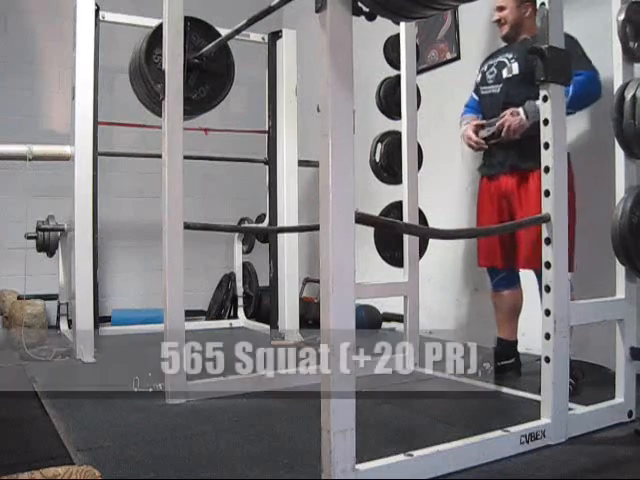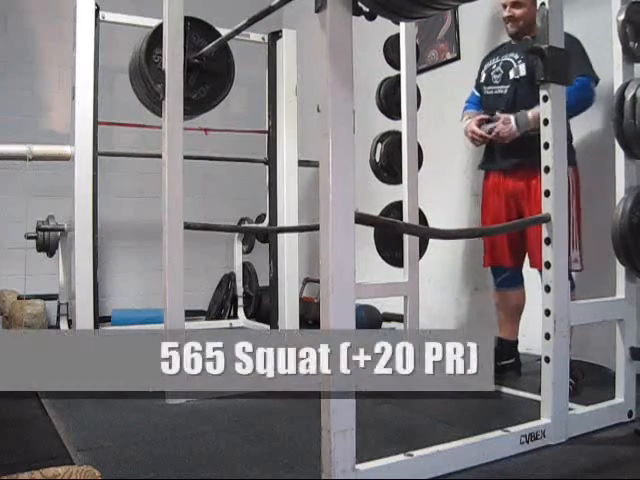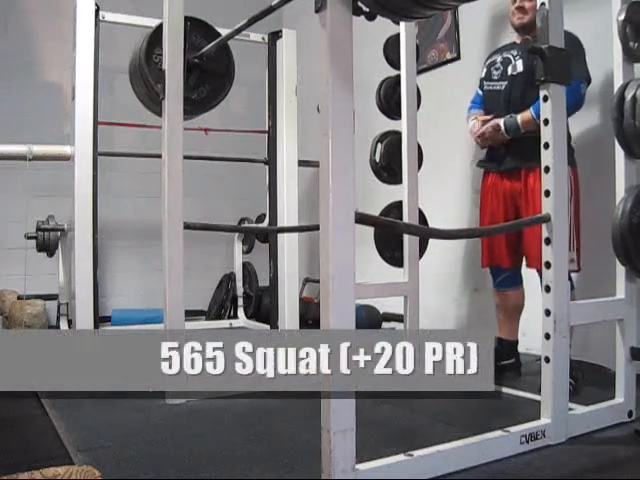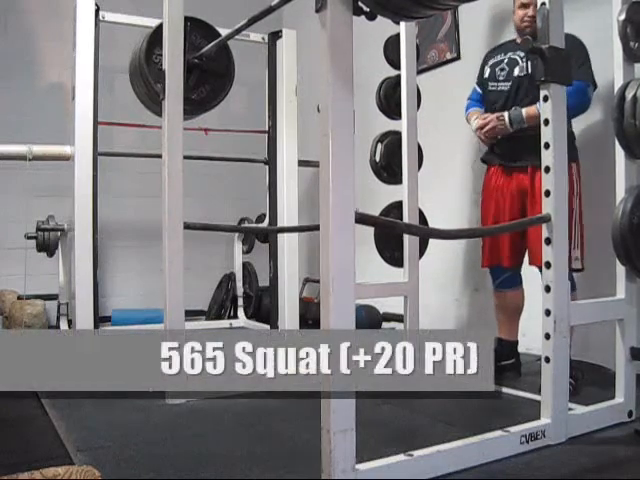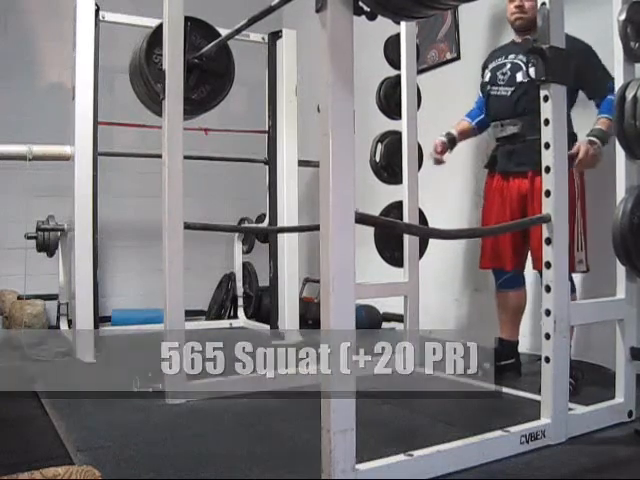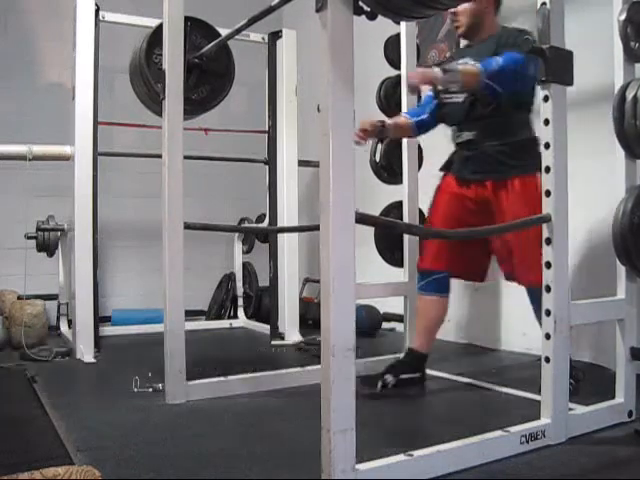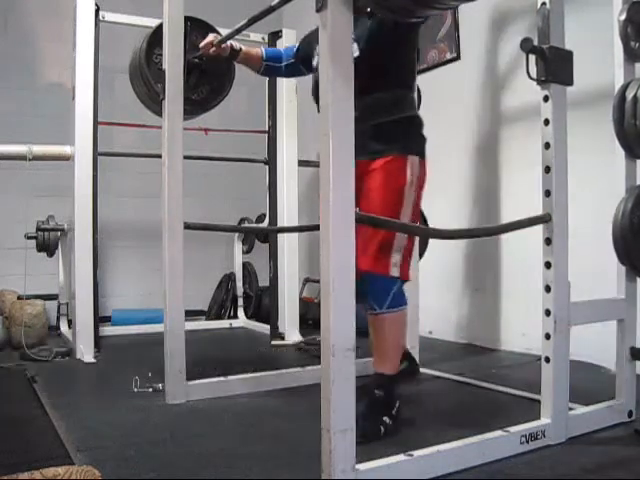
dt=0.7s
person 1, frame 1
right shoulder: (492, 59)
left elbow: (588, 84)
right elbow: (473, 106)
left wrist: (531, 111)
right wrist: (467, 125)
left hip: (537, 170)
right hip: (494, 172)
left knee: (545, 267)
right knee: (498, 265)
right ankle: (506, 353)
person 1, frame 2
left shoulder: (560, 44)
right shoulder: (494, 56)
left elbow: (581, 91)
right elbow: (474, 100)
left wrist: (522, 121)
right wrist: (469, 121)
left hip: (545, 170)
right hip: (499, 171)
right knee: (502, 264)
right ankle: (506, 352)
person 1, frame 3
left shoulder: (561, 43)
right shoulder: (497, 56)
left elbow: (571, 93)
right elbow: (479, 101)
left wrist: (509, 125)
right wrist: (475, 122)
left hip: (543, 167)
right hip: (498, 169)
right knee: (501, 264)
right ankle: (507, 352)
person 1, frame 4
left shoulder: (566, 46)
right shoulder: (496, 55)
left elbow: (577, 96)
right elbow: (474, 100)
left wrist: (512, 119)
right wrist: (479, 120)
right hip: (501, 168)
right knee: (500, 263)
right ankle: (507, 352)
person 1, frame 5
left shoulder: (570, 48)
right shoulder: (495, 58)
left elbow: (611, 96)
left wrist: (595, 138)
right wrist: (450, 137)
right hip: (503, 171)
right knee: (503, 266)
right ankle: (507, 353)
person 1, frame 6
left shoulder: (515, 42)
right shoulder: (454, 60)
left elbow: (511, 71)
right elbow: (426, 114)
left wrist: (440, 76)
right wrist: (384, 127)
left hip: (515, 175)
right hip: (461, 175)
left knee: (535, 274)
right knee: (433, 265)
left ankle: (564, 362)
right ankle: (413, 364)
person 1, frame 7
left shoulder: (389, 19)
right shoulder: (320, 34)
right elbow: (283, 60)
right wrist: (232, 49)
left hip: (391, 155)
left knee: (379, 269)
left ankle: (384, 396)
right ankle: (398, 355)
